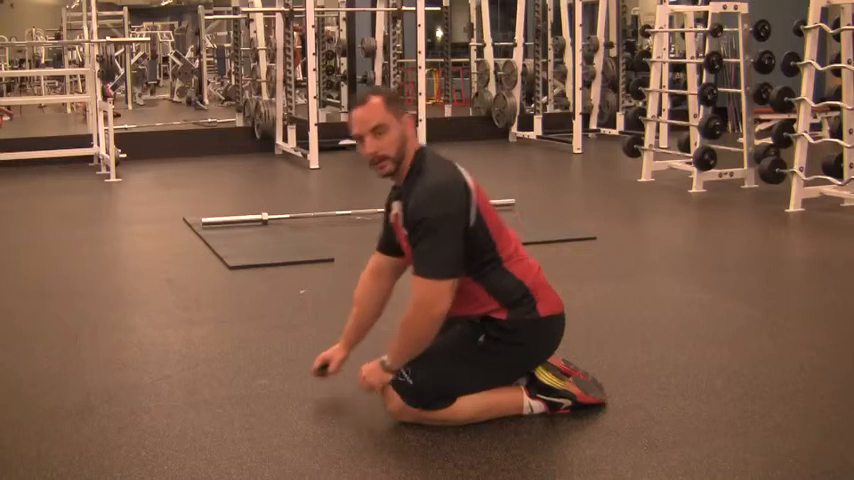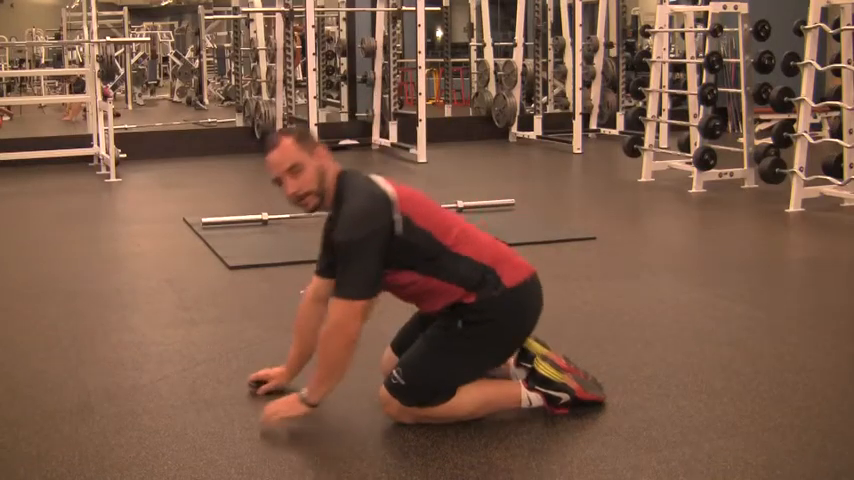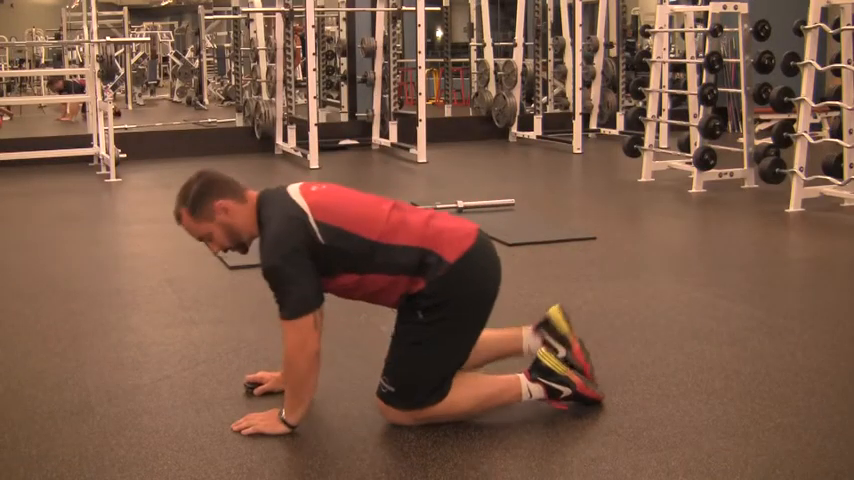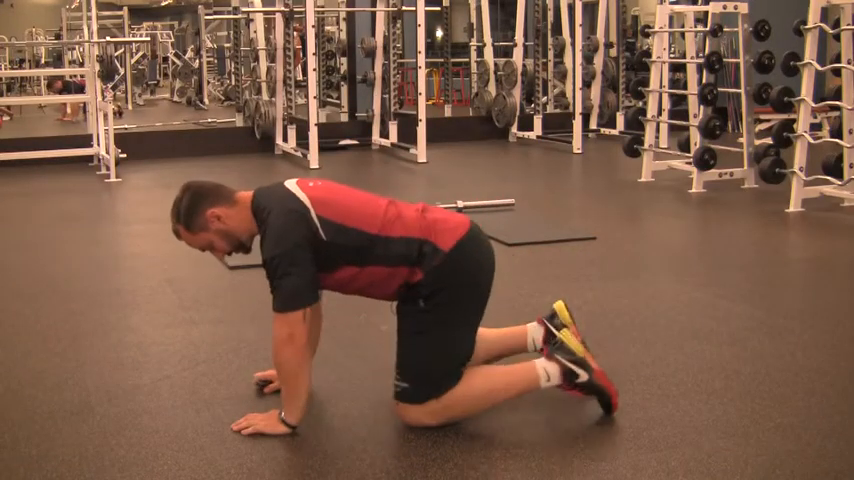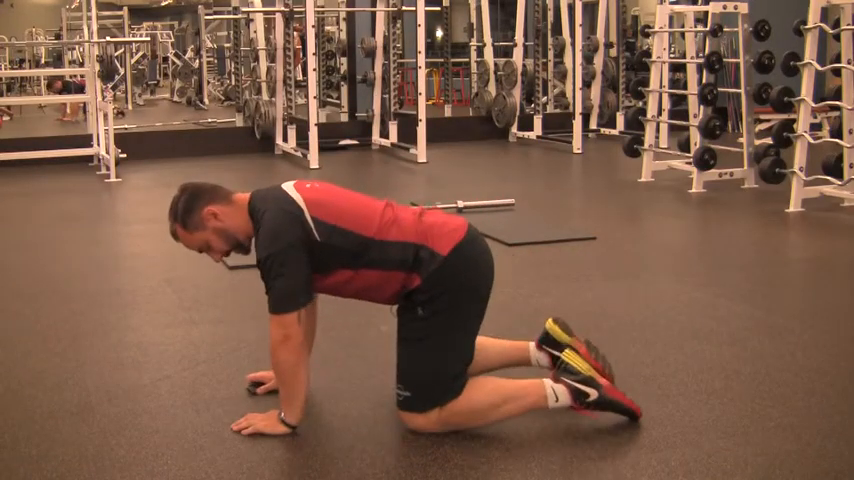
dt=0.5s
person 1, frame 1
left shoulder: (434, 193)
right shoulder: (404, 192)
left elbow: (431, 306)
right elbow: (379, 273)
left wrist: (388, 365)
right wrist: (345, 345)
left hip: (519, 322)
right hip: (493, 311)
left knee: (403, 399)
right knee: (410, 359)
left ankle: (537, 394)
right ankle: (522, 365)
person 1, frame 2
left shoulder: (359, 214)
right shoulder: (344, 209)
left elbow: (344, 327)
right elbow: (317, 299)
left wrist: (307, 398)
right wrist: (288, 371)
left hip: (500, 300)
right hip: (485, 292)
left knee: (399, 402)
right knee: (393, 364)
left ankle: (536, 387)
right ankle: (518, 360)
person 1, frame 3
left shoulder: (281, 239)
right shoulder: (287, 204)
left elbow: (305, 343)
right elbow: (307, 319)
left wrist: (288, 417)
right wrist: (291, 375)
left hip: (454, 273)
right hip: (464, 252)
left knee: (401, 406)
right knee: (433, 355)
left ankle: (538, 382)
right ankle: (539, 339)
person 1, frame 4
left shoulder: (281, 230)
right shoulder: (280, 202)
left elbow: (291, 334)
right elbow: (309, 303)
left wrist: (288, 416)
right wrist: (295, 372)
left hip: (448, 263)
right hip: (454, 247)
left knee: (420, 405)
right knee: (436, 354)
left ankle: (556, 367)
right ankle: (544, 333)
person 1, frame 5
left shoulder: (276, 232)
right shoulder: (279, 205)
left elbow: (287, 334)
right elbow: (304, 304)
left wrist: (287, 416)
right wrist: (290, 374)
left hip: (447, 269)
right hip: (452, 251)
left knee: (421, 412)
right knee: (434, 359)
left ankle: (565, 387)
right ankle: (546, 349)
